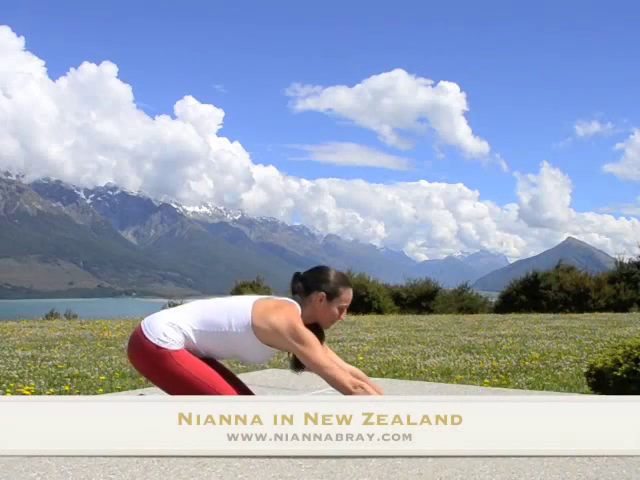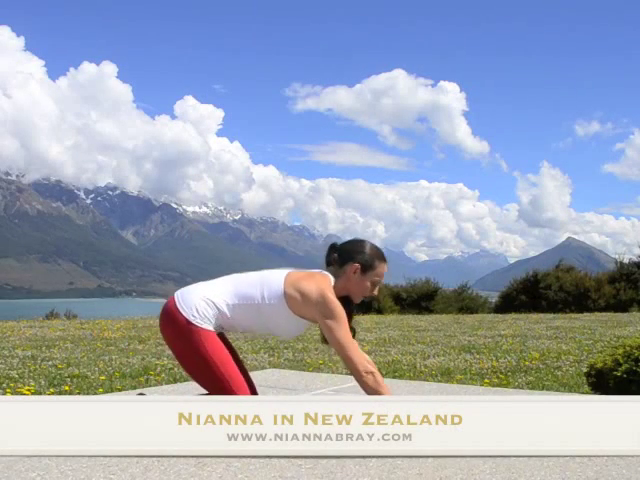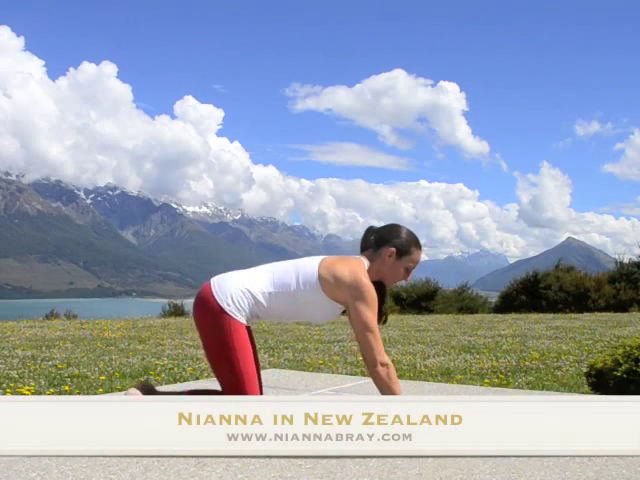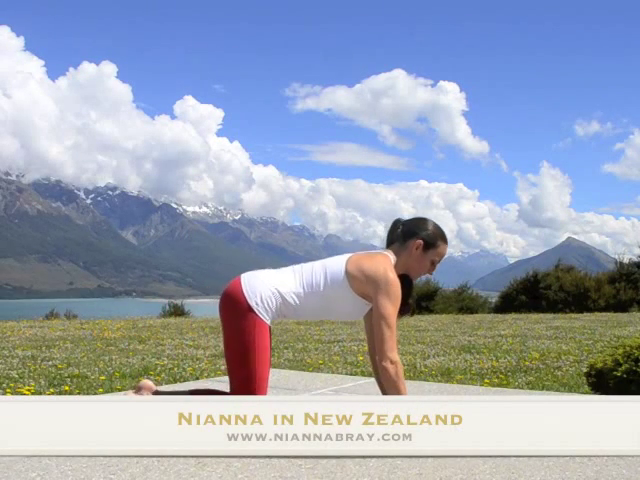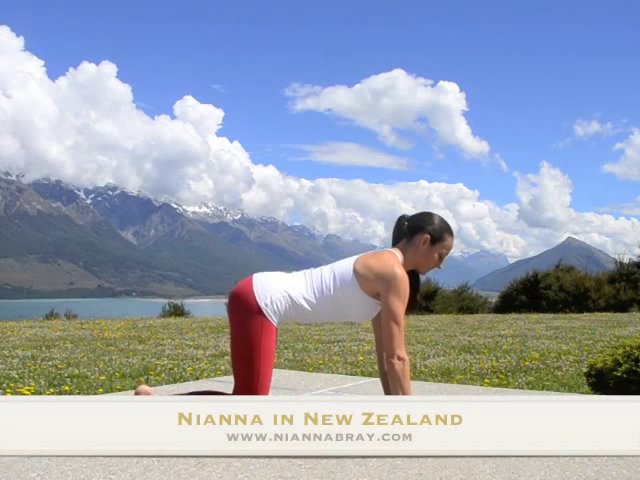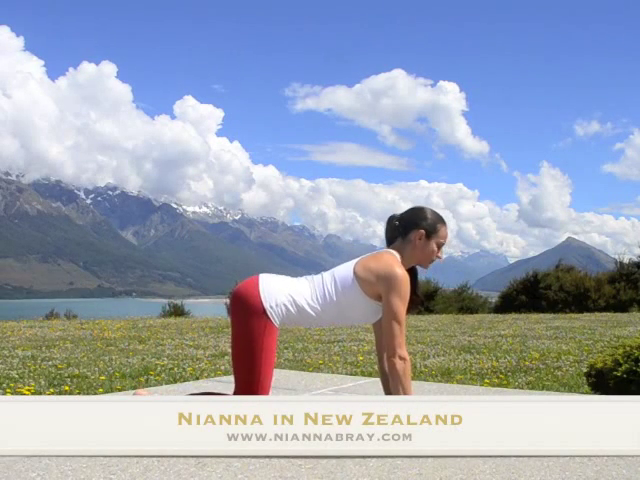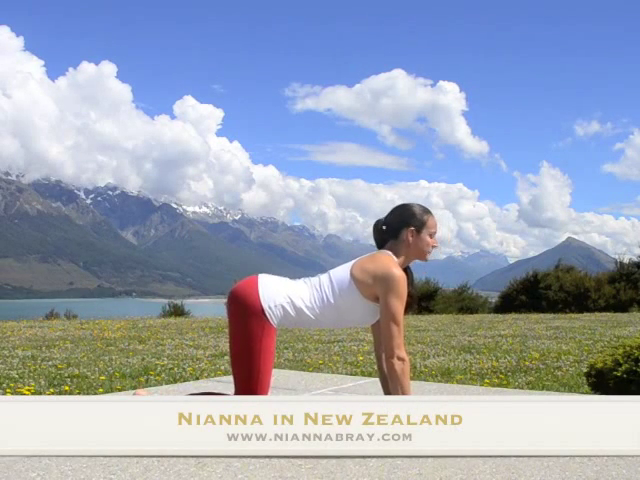
dt=0.4s
person 1, frame 1
left shoulder: (290, 314)
right shoulder: (291, 324)
left elbow: (347, 369)
right elbow: (351, 386)
left hip: (167, 339)
right hip: (157, 341)
person 1, frame 2
left shoulder: (319, 287)
right shoulder: (323, 296)
left elbow: (360, 358)
right elbow: (363, 371)
left hip: (194, 315)
right hip: (188, 316)
person 1, frame 3
left shoulder: (350, 274)
right shoulder: (358, 280)
left elbow: (372, 358)
right elbow: (379, 363)
left hip: (222, 301)
right hip: (225, 302)
left ankle: (150, 395)
person 1, frame 4
left shoulder: (374, 271)
right shoulder: (385, 275)
left elbow: (376, 355)
right elbow: (388, 359)
left hip: (248, 297)
right hip: (250, 300)
left knee: (249, 400)
left ankle: (154, 394)
person 1, frame 5
left shoulder: (382, 268)
right shoulder: (394, 273)
left elbow: (384, 354)
right elbow: (396, 356)
left hip: (256, 296)
right hip: (259, 300)
left knee: (249, 400)
left ankle: (153, 399)
person 1, frame 6
left shoulder: (382, 267)
right shoulder: (395, 273)
left elbow: (384, 353)
right elbow: (397, 356)
left hip: (260, 296)
right hip: (262, 301)
person 1, frame 7
left shoulder: (382, 266)
right shoulder: (391, 273)
left elbow: (384, 353)
right elbow: (395, 356)
left hip: (258, 296)
right hip: (258, 300)
